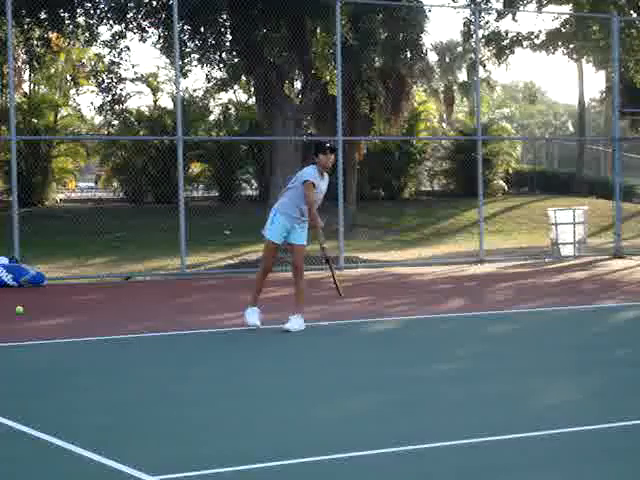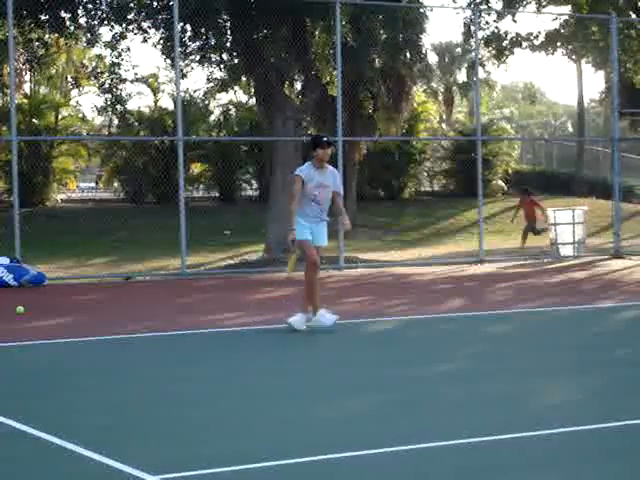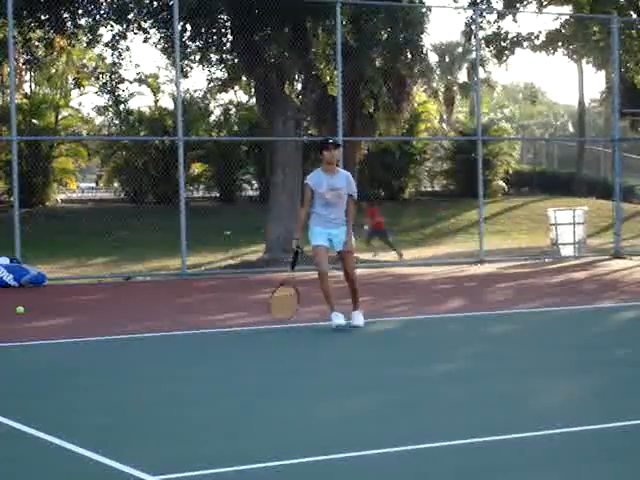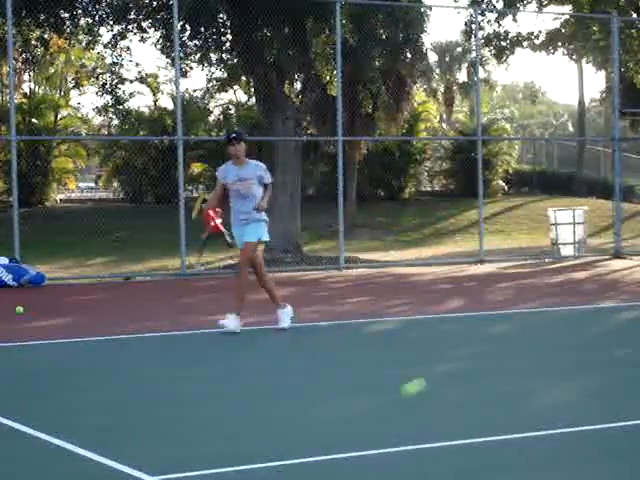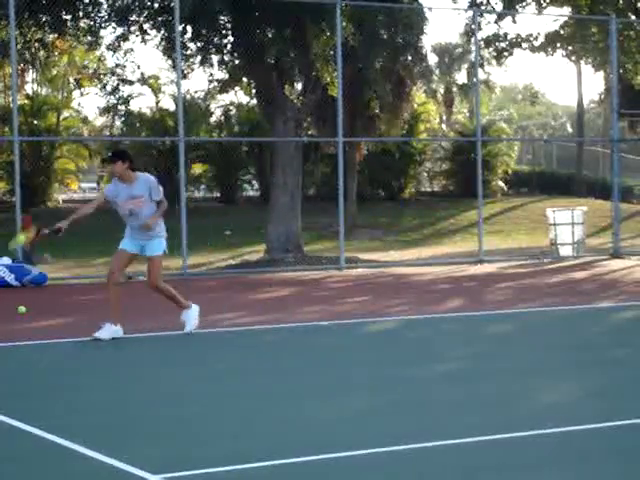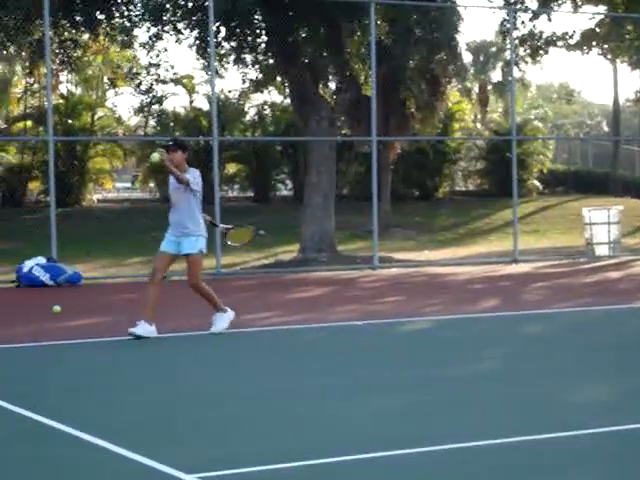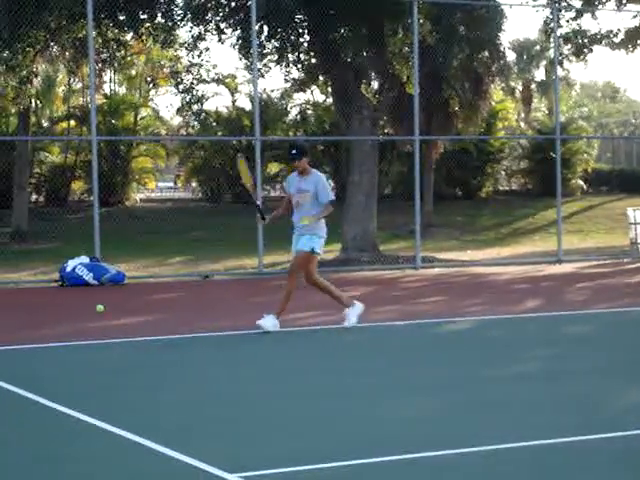
dt=0.7s
person 1, frame 1
left shoulder: (326, 178)
right shoulder: (310, 175)
right elbow: (311, 209)
left wrist: (318, 222)
left hip: (299, 224)
right hip: (281, 218)
left knee: (298, 269)
right knee: (266, 267)
left ankle: (298, 316)
right ankle: (252, 307)
person 1, frame 2
left shoulder: (334, 174)
right shoulder: (302, 172)
left elbow: (337, 200)
right elbow: (295, 201)
left wrist: (344, 217)
right wrist: (292, 228)
left hip: (320, 224)
right hip: (302, 222)
left knee: (312, 270)
right knee: (314, 263)
left ankle: (303, 314)
right ankle: (318, 312)
person 1, frame 3
left shoulder: (346, 177)
right shoulder: (313, 178)
left elbow: (350, 208)
right elbow: (305, 208)
left wrist: (349, 234)
right wrist: (297, 236)
left hip: (340, 229)
right hip: (319, 228)
left knee: (350, 274)
right knee: (323, 270)
left ankle: (356, 311)
right ankle: (334, 312)
person 1, frame 4
left shoulder: (257, 167)
right shoulder: (224, 170)
left elbow: (269, 185)
right elbow: (215, 197)
left wrist: (264, 200)
right wrist: (206, 203)
left hip: (255, 223)
right hip: (238, 224)
left knee: (241, 267)
right knee: (259, 272)
left ankle: (235, 316)
right ankle: (282, 308)
person 1, frame 5
left shoulder: (148, 180)
right shoulder: (114, 187)
left elbow: (163, 203)
right elbow: (91, 206)
left wrist: (154, 219)
right wrist: (68, 221)
left hip: (154, 237)
right hip: (132, 237)
left knee: (155, 283)
right knee: (113, 276)
left ankle: (187, 307)
right ankle: (114, 325)
person 1, frame 6
left shoulder: (193, 174)
right shoulder: (172, 178)
left elbow: (183, 180)
left wrist: (168, 165)
left hip: (194, 235)
right hip: (173, 233)
left knee: (194, 282)
right knee: (155, 276)
left ankle: (223, 312)
right ankle: (146, 324)
person 1, frame 7
left shoulder: (318, 178)
right shoulder: (291, 179)
left elbow: (329, 207)
right elbow: (287, 206)
left wrist: (315, 218)
right wrist: (271, 217)
left hip: (313, 234)
right hip: (299, 233)
left knee: (292, 273)
right knee: (311, 278)
left ankle: (275, 317)
right ankle: (351, 305)
